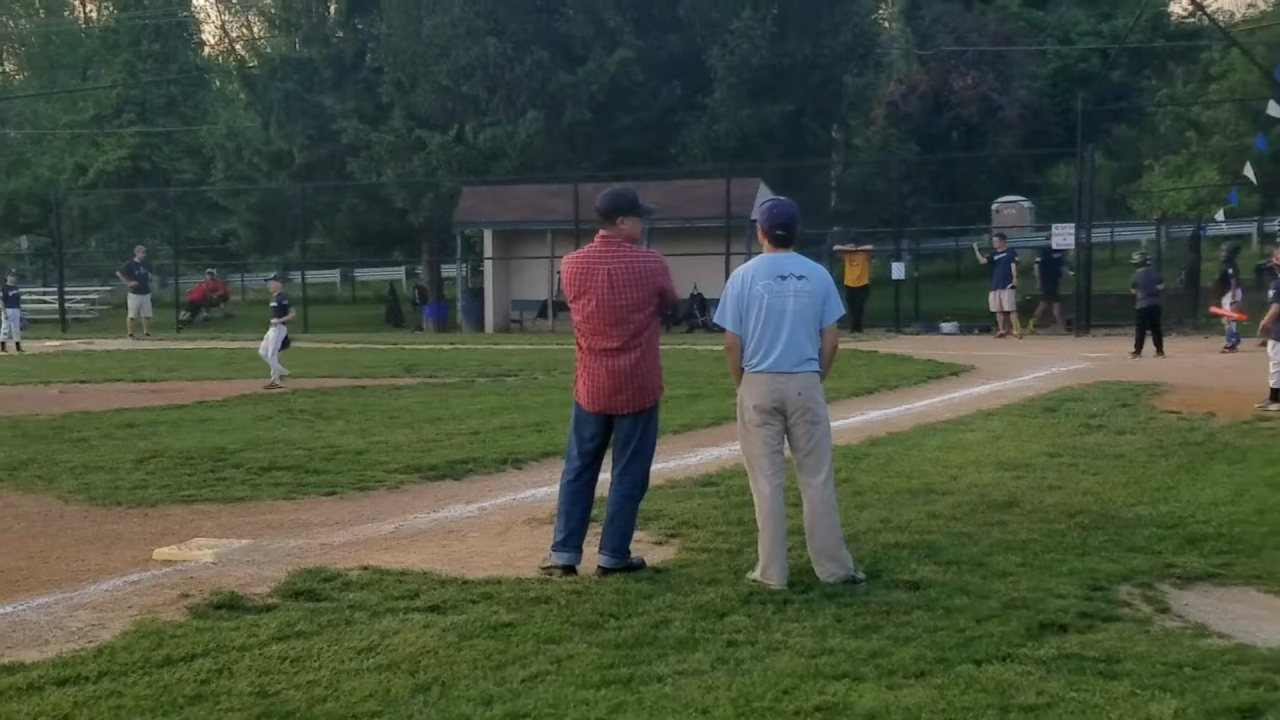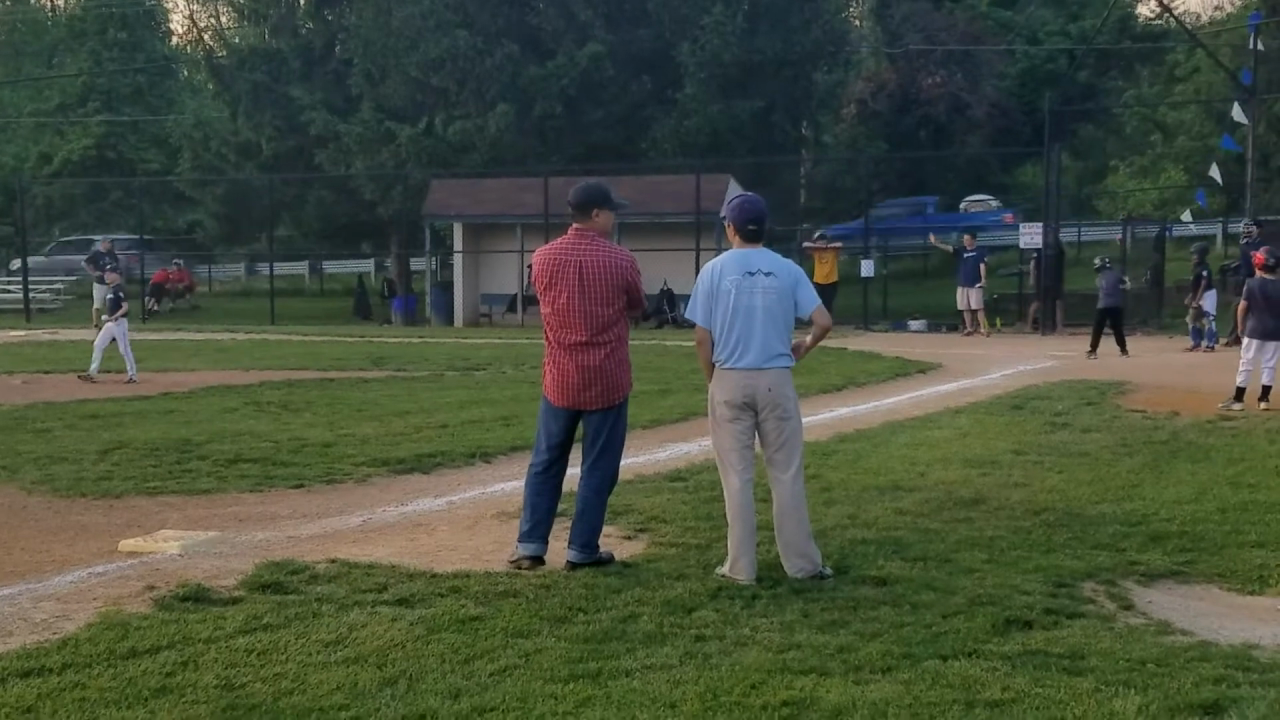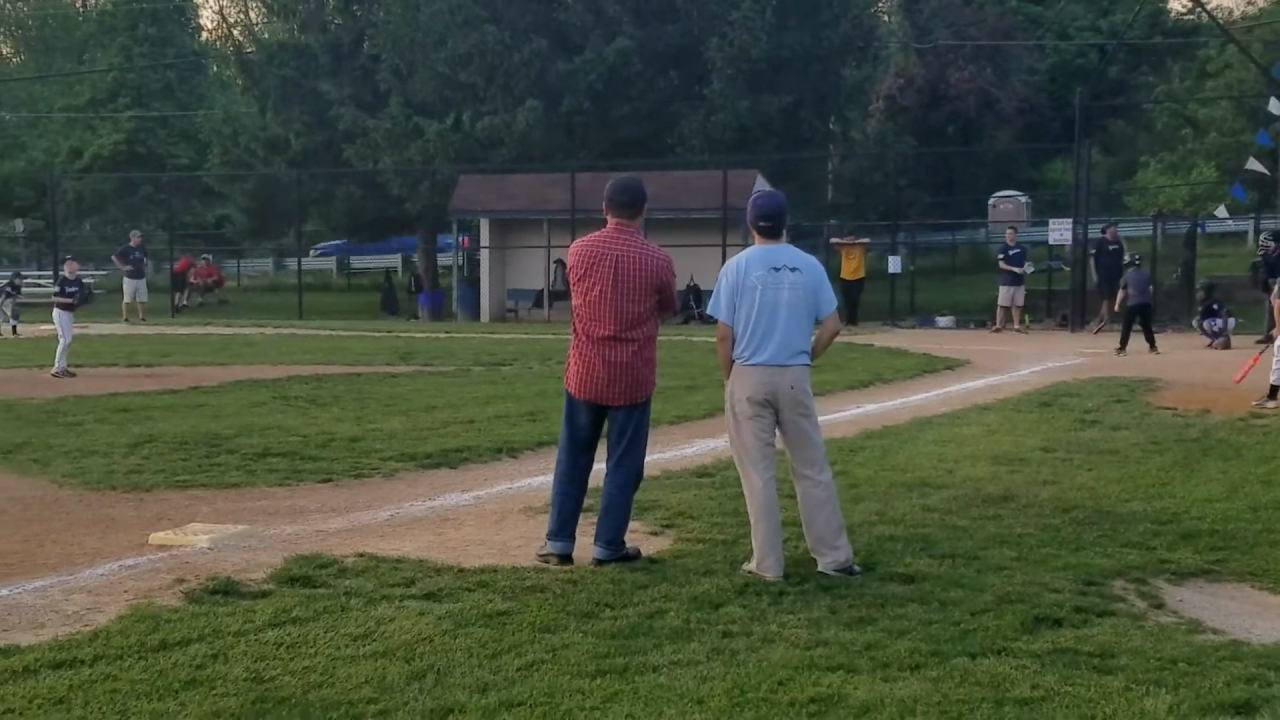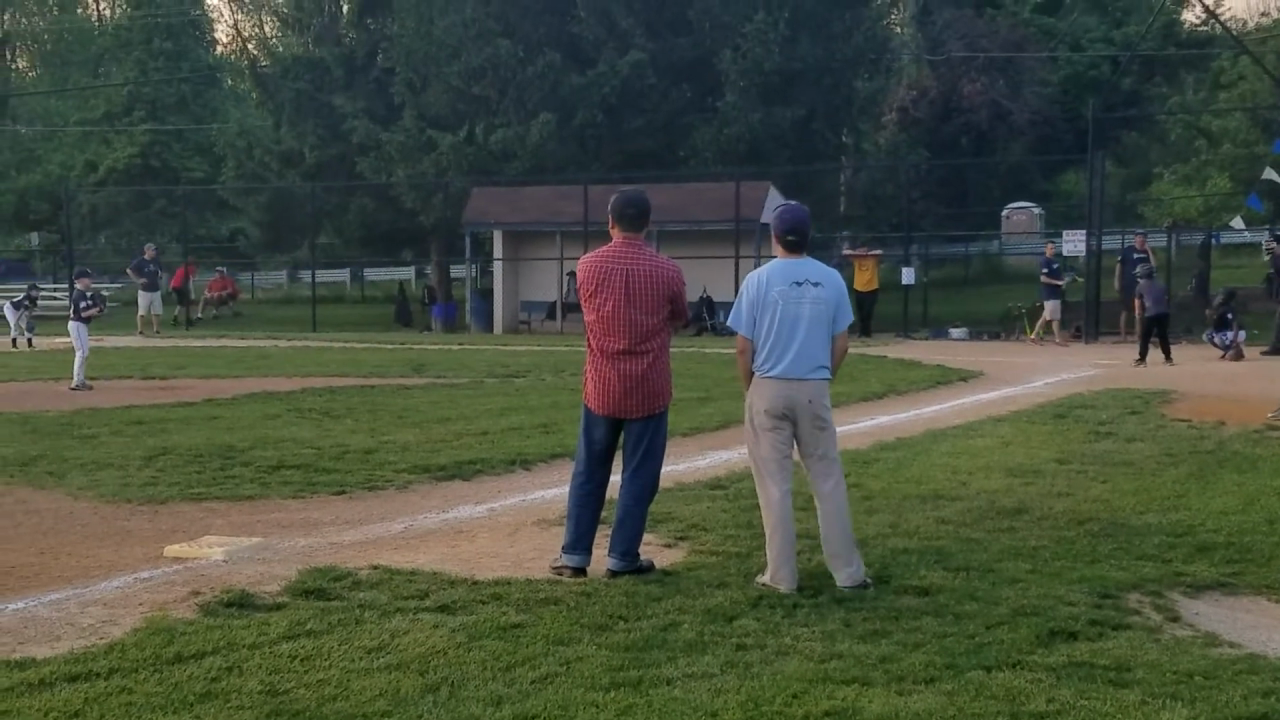
dt=1s
person 1, frame 1
left shoulder: (744, 275)
right shoulder: (818, 275)
left elbow: (732, 343)
right elbow: (831, 340)
left wrist: (742, 385)
left hip: (758, 386)
right hip: (805, 385)
left knee: (767, 481)
right knee: (817, 479)
left ankle: (772, 571)
right ankle: (833, 567)
person 1, frame 2
left shoulder: (714, 270)
right shoulder: (788, 270)
left elbow: (703, 338)
right elbow: (823, 322)
left wrist: (713, 381)
right wrist: (804, 346)
left hip: (729, 382)
right hip: (776, 381)
left knee: (737, 477)
right knee: (787, 475)
left ankle: (741, 566)
right ankle: (802, 563)
person 1, frame 3
left shoulder: (737, 266)
right shoulder: (810, 265)
left elbow: (725, 334)
right elbow: (832, 325)
left wrist: (729, 378)
left hip: (749, 378)
right hip: (795, 378)
left knee: (758, 473)
right knee: (813, 469)
left ankle: (768, 563)
right ankle: (834, 557)
person 1, frame 4
left shoulder: (758, 280)
right shoulder: (831, 279)
left elbow: (744, 347)
right elbow: (841, 344)
left wrist: (750, 389)
left hip: (768, 391)
right hip: (814, 391)
left knee: (775, 484)
right knee: (829, 481)
left ankle: (782, 575)
right ankle: (847, 570)
person 2, frame 1
left shoulder: (572, 264)
right shoulder: (651, 264)
right elbow: (670, 304)
left hip: (592, 384)
right hip: (637, 384)
left knee: (578, 470)
right knee: (629, 474)
left ankle: (564, 554)
right ankle: (613, 556)
person 2, frame 2
left shoulder: (543, 257)
right shoulder: (621, 260)
right elbow: (637, 308)
left hip: (560, 378)
right hip: (606, 379)
left knee: (545, 463)
right knee: (598, 467)
left ankle: (530, 546)
right ankle: (582, 550)
person 2, frame 3
left shoulder: (578, 250)
right shoulder: (658, 260)
right elbow: (667, 311)
left hip: (584, 372)
right hip: (632, 376)
left knee: (572, 459)
right knee: (624, 463)
left ankle: (558, 543)
right ankle: (607, 546)
person 2, frame 4
left shoulder: (587, 266)
right shoulder: (667, 271)
right elbow: (680, 320)
left hip: (602, 386)
right hip: (648, 388)
left knee: (588, 473)
right knee: (639, 476)
left ankle: (574, 555)
right ankle: (622, 558)
